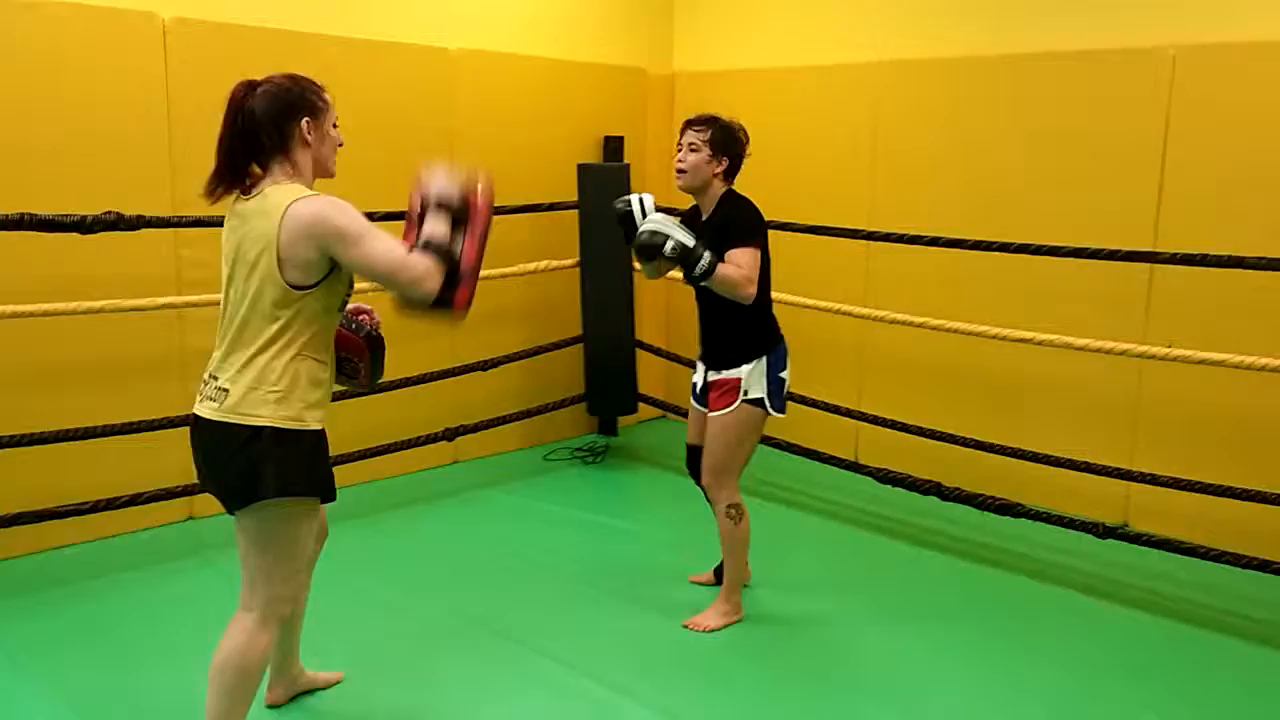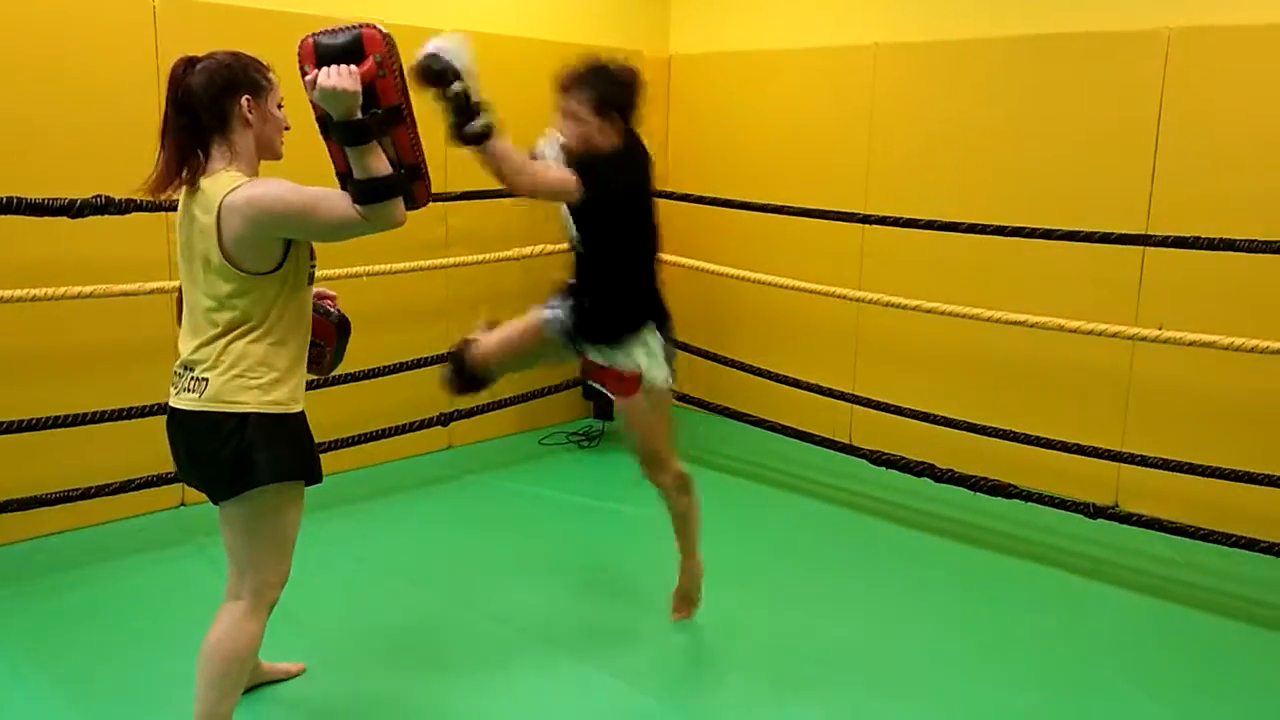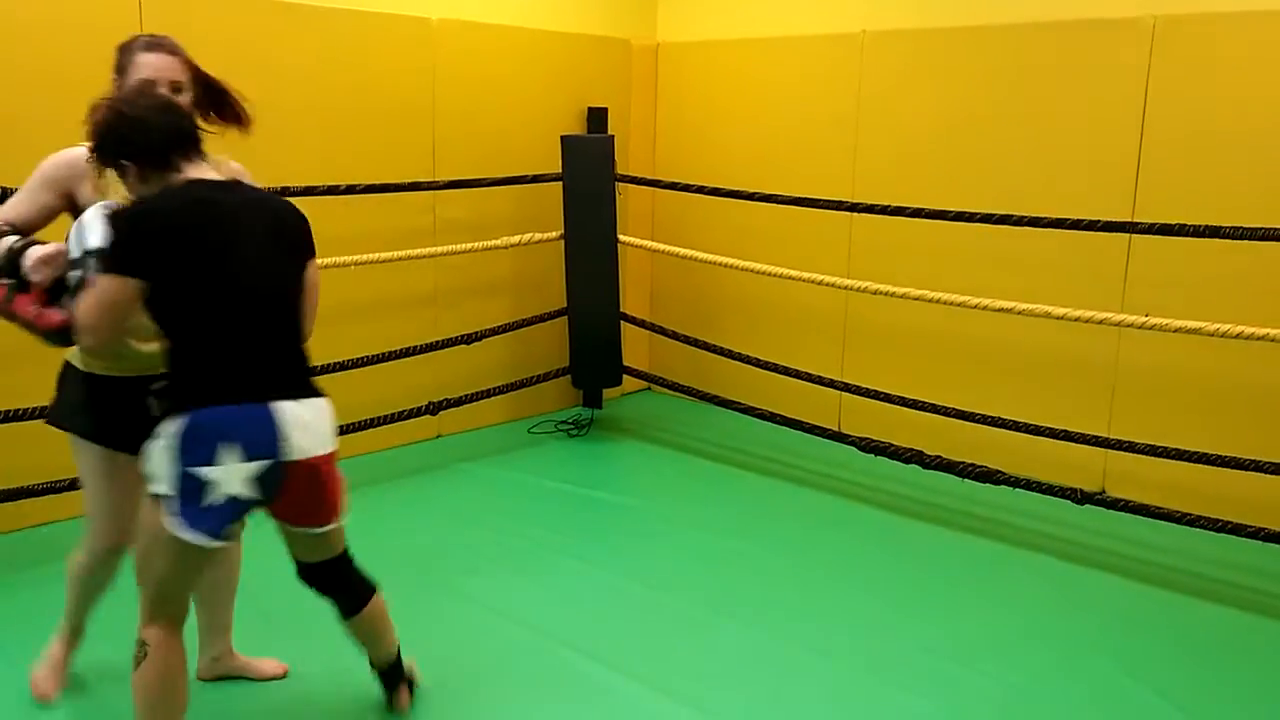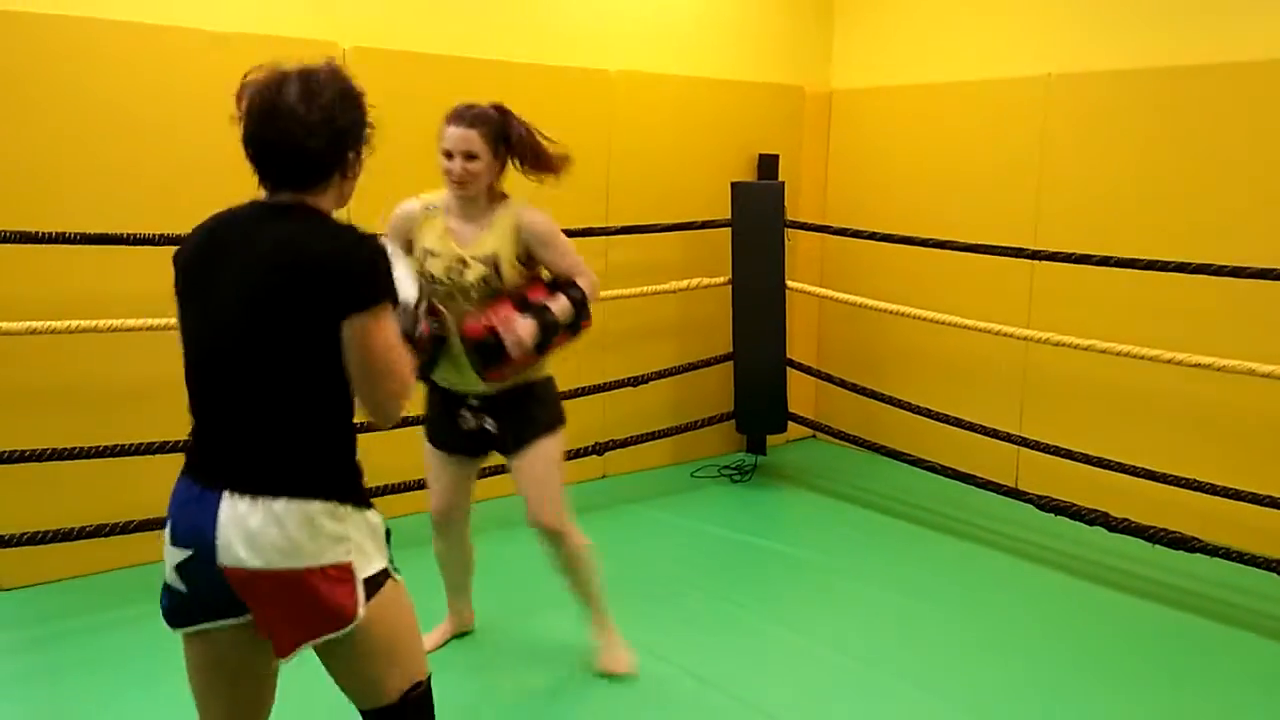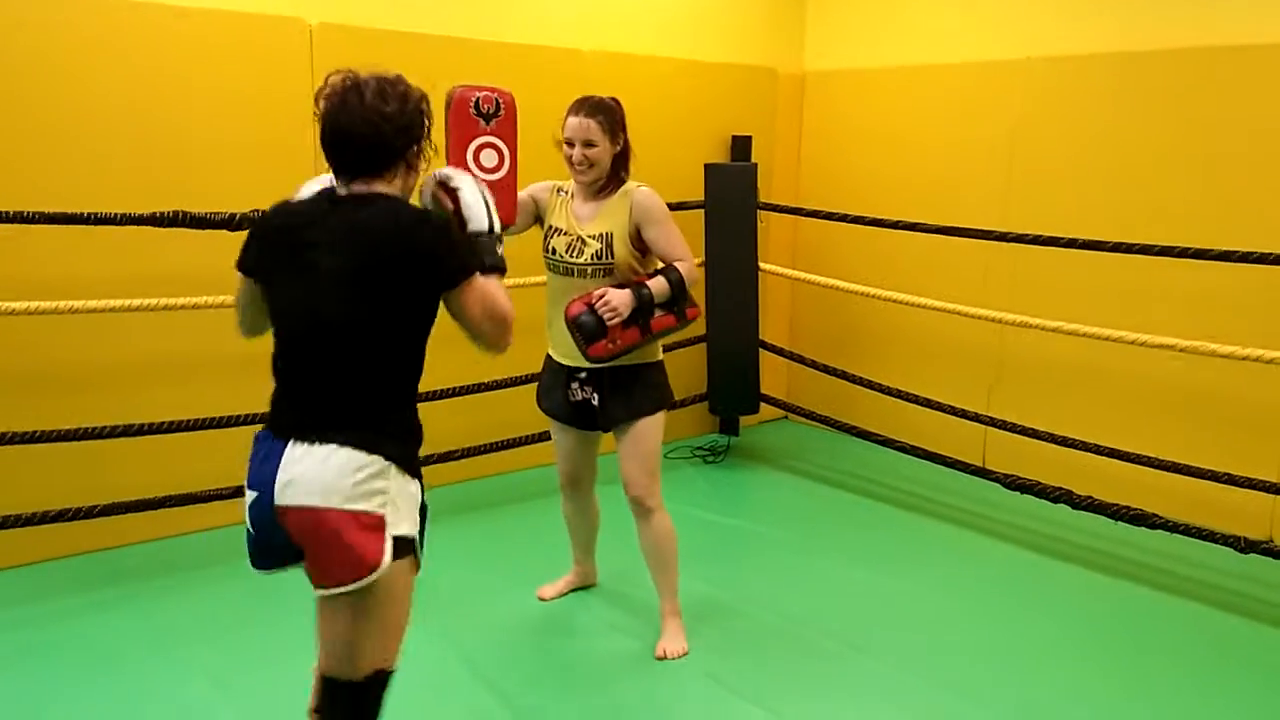
dt=1s
person 1, frame 1
left shoulder: (248, 208)
right shoulder: (319, 216)
right elbow: (424, 282)
left wrist: (336, 315)
right wrist: (437, 210)
left hip: (230, 417)
right hip: (267, 430)
left knee: (306, 541)
right knee: (266, 600)
person 1, frame 2
left shoulder: (201, 192)
right shoulder: (256, 202)
right elbow: (383, 214)
left wrist: (297, 296)
right wrist: (353, 117)
left hip: (211, 406)
right hip: (245, 417)
left knee: (263, 557)
right knee: (257, 585)
left ankle: (243, 663)
person 1, frame 3
left shoulder: (217, 173)
right shoulder: (77, 166)
right hip: (106, 379)
right knee: (114, 532)
left ankle: (217, 653)
right ankle: (66, 641)
person 1, frame 4
left shoulder: (523, 222)
right shoulder: (413, 216)
left elbow: (584, 285)
left wrist: (538, 323)
left hip: (520, 392)
right hip: (451, 392)
left knee: (550, 521)
right knee: (445, 515)
left ankle: (603, 625)
right ankle: (459, 613)
person 1, frame 5
left shoulder: (637, 201)
right shoulder: (548, 196)
left elbow: (688, 268)
left wrist: (636, 295)
left hip: (631, 370)
right hip: (566, 368)
left knee: (641, 494)
right knee: (573, 481)
left ankle: (671, 615)
right ankle: (583, 568)
person 2, frame 1
left shoulder: (739, 215)
right shoulder: (695, 216)
left elbow: (745, 288)
right elbow: (655, 270)
left wrist: (687, 254)
right wrist: (642, 234)
left hip: (752, 365)
right hip: (718, 361)
left knee: (718, 482)
right knee: (697, 465)
left ankle: (730, 602)
right ankle: (733, 564)
person 2, frame 2
left shoulder: (621, 162)
right shoulder: (580, 158)
left elbow: (533, 182)
left wrist: (466, 107)
left hip: (632, 336)
right hip: (583, 309)
left knee: (658, 463)
right knee: (468, 366)
left ankle: (690, 562)
person 2, frame 3
left shoulder: (146, 219)
right shoulder: (280, 212)
left elbow: (95, 335)
left wrist: (97, 256)
left hip: (211, 437)
right hip: (298, 424)
left knee: (162, 624)
right knee: (329, 566)
person 2, frame 4
left shoulder: (203, 245)
right shoulder: (348, 255)
right elbow: (386, 400)
right wrist: (397, 304)
left hip: (200, 520)
right hip: (304, 526)
person 2, frame 5
left shoulder: (276, 225)
right shoulder: (426, 233)
right elbow: (496, 333)
right wrist: (471, 224)
left hip: (277, 469)
right hip: (360, 479)
left knee: (344, 640)
